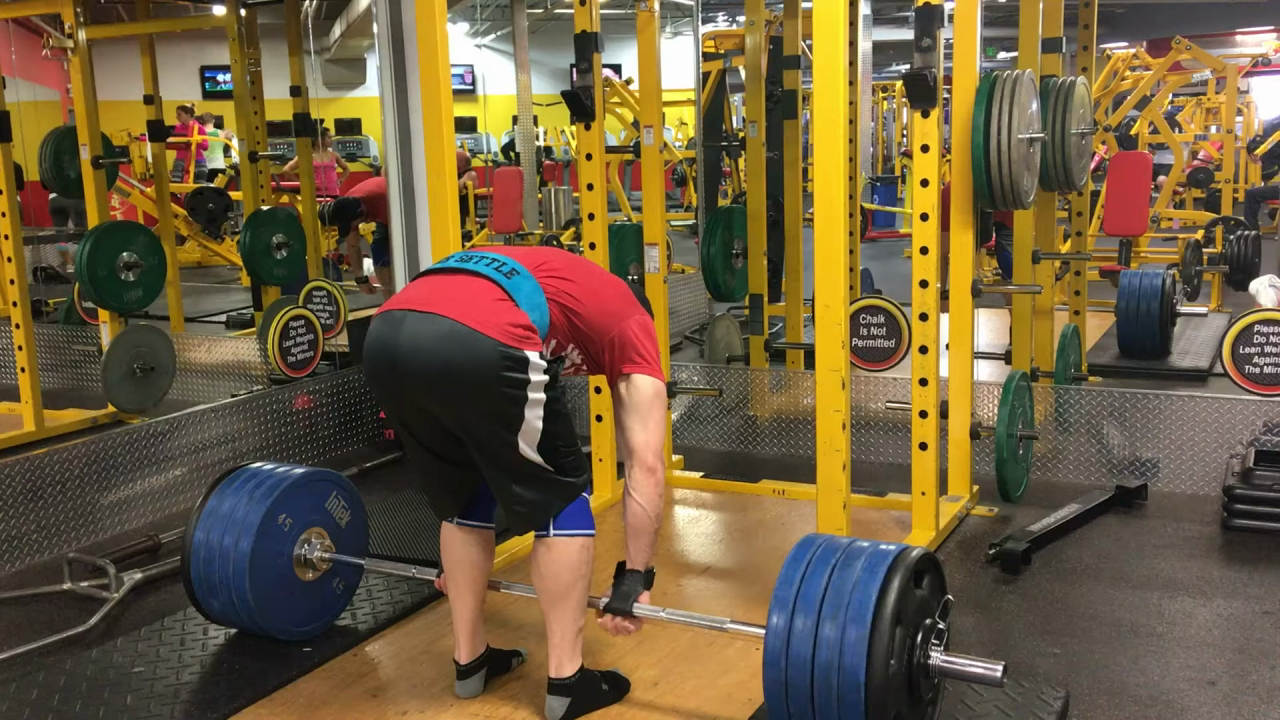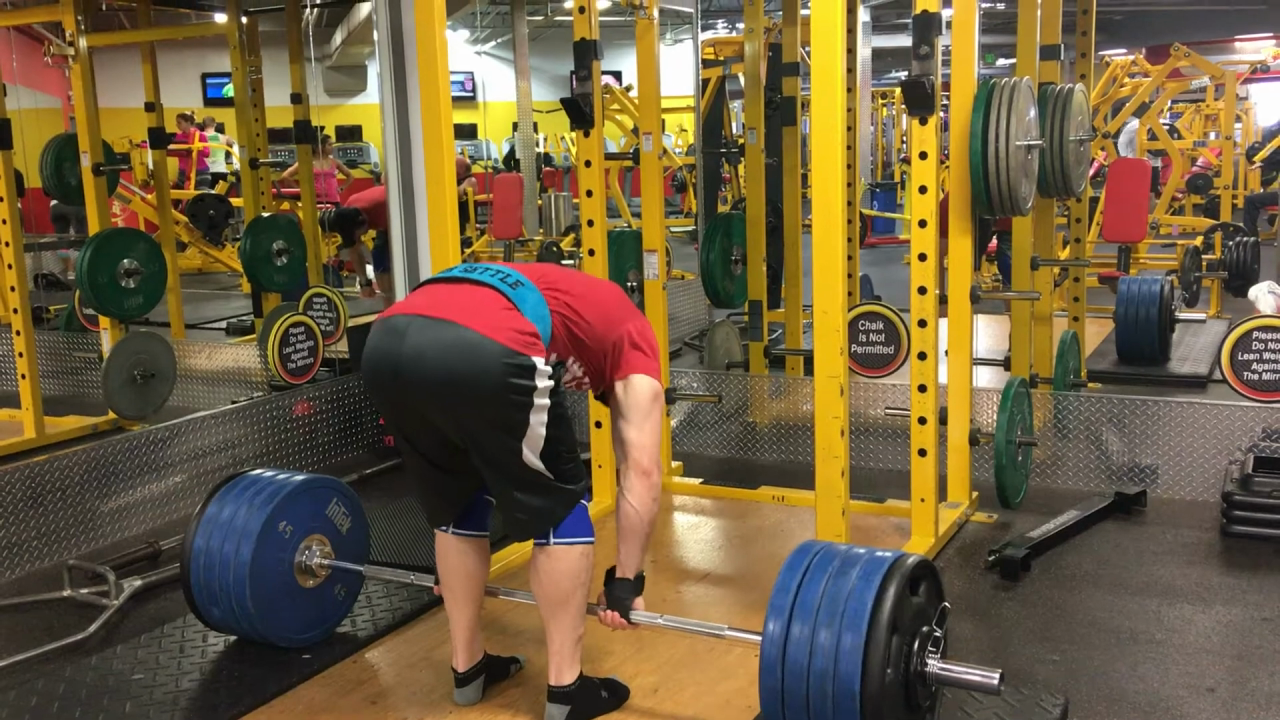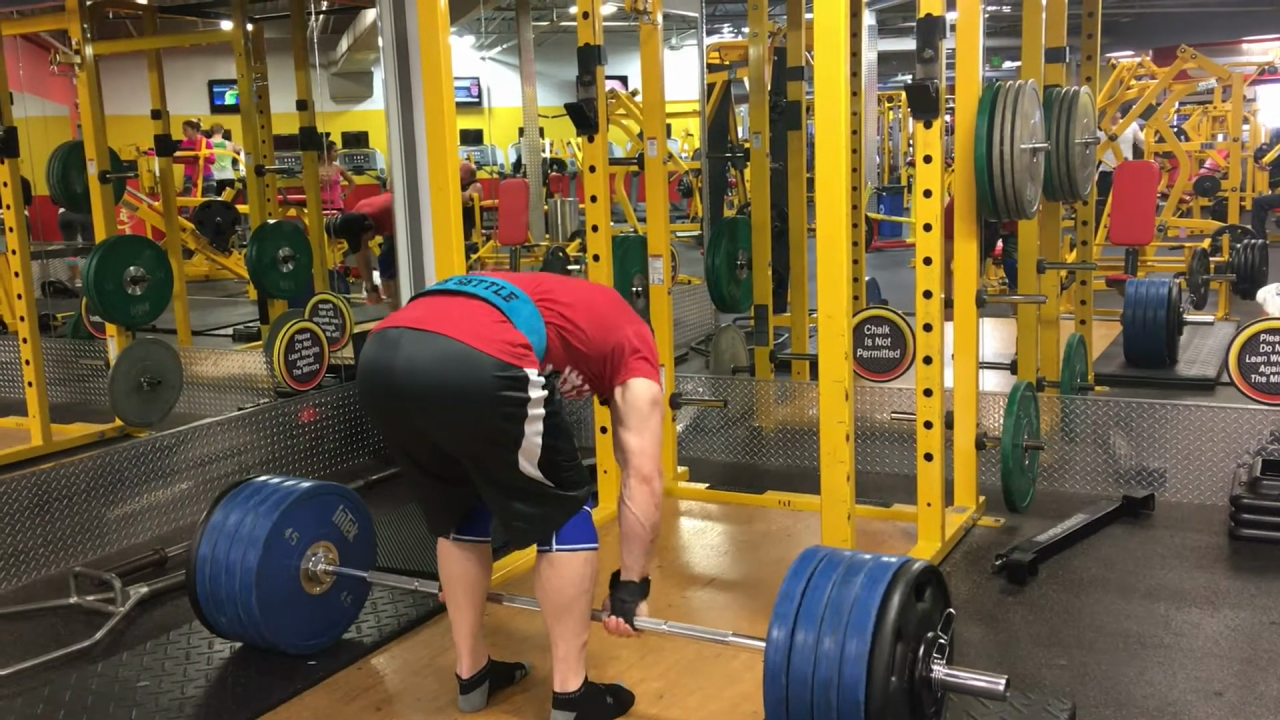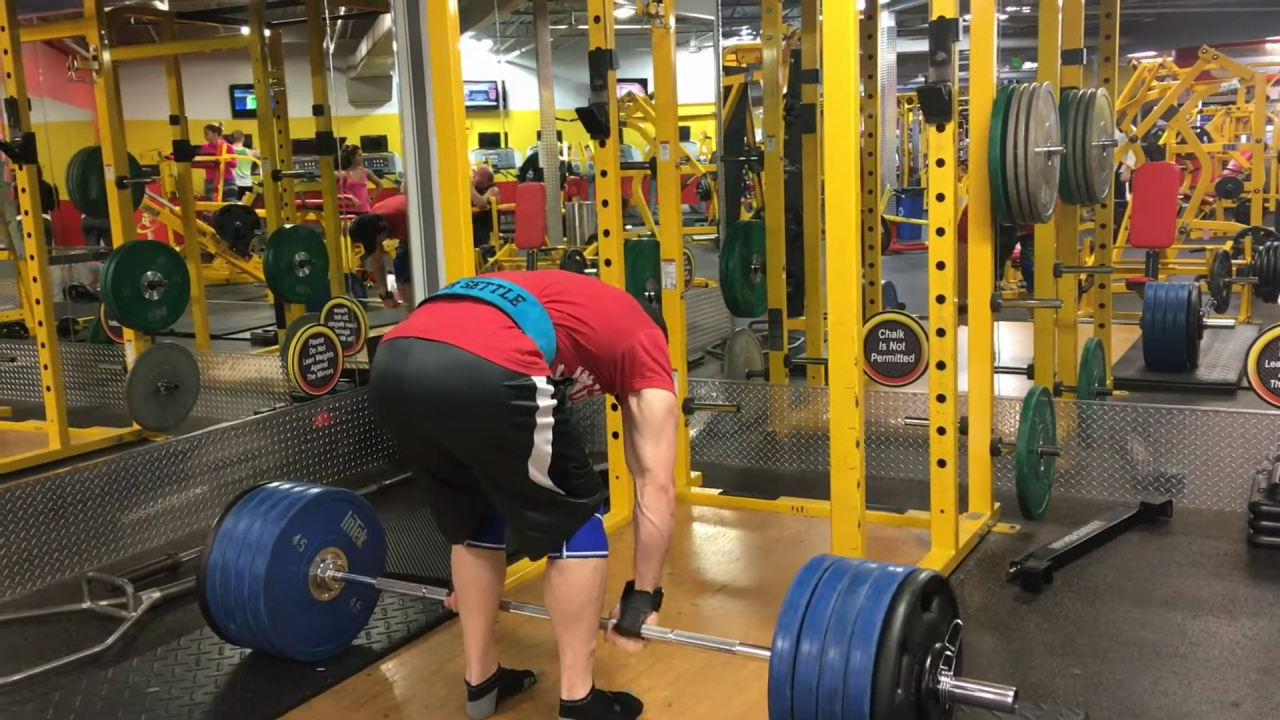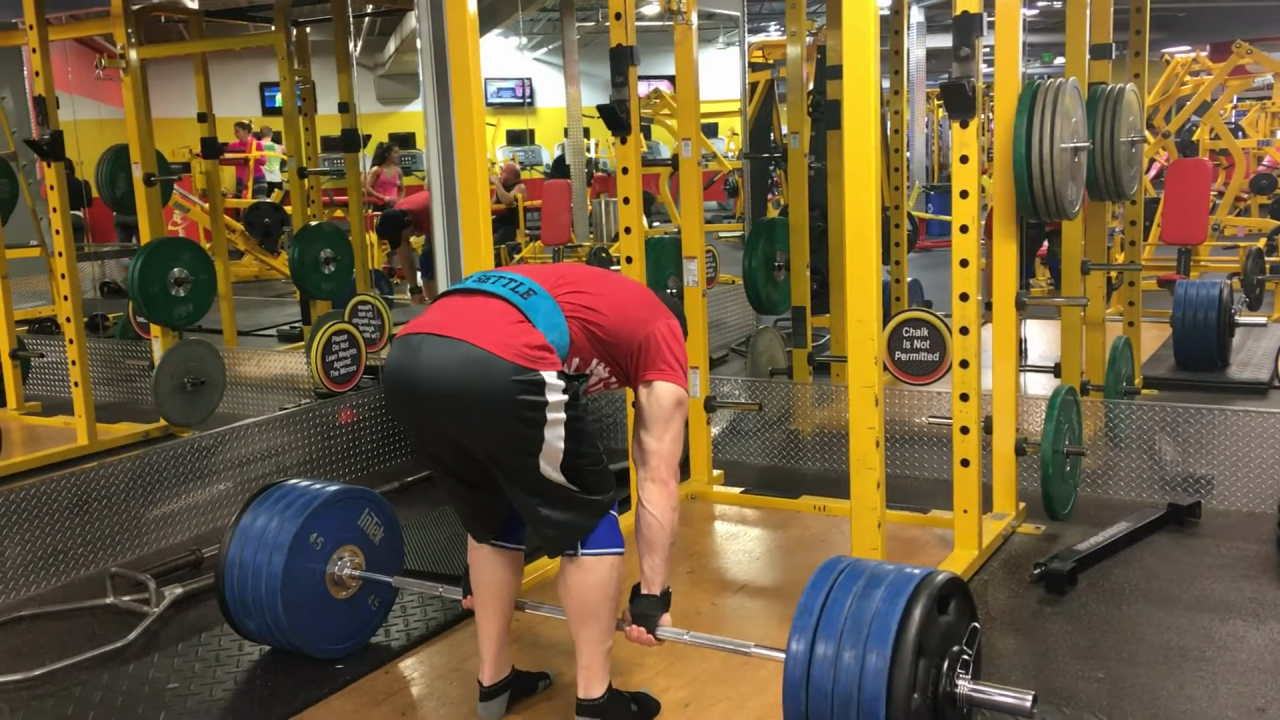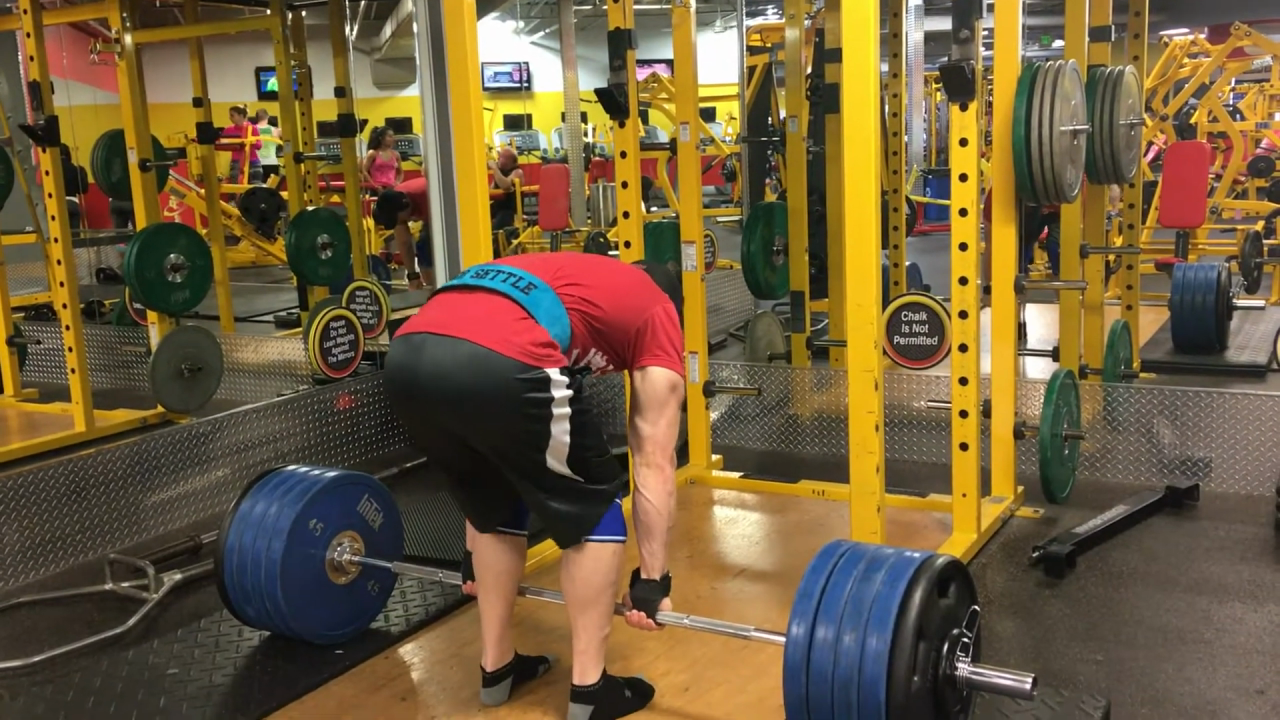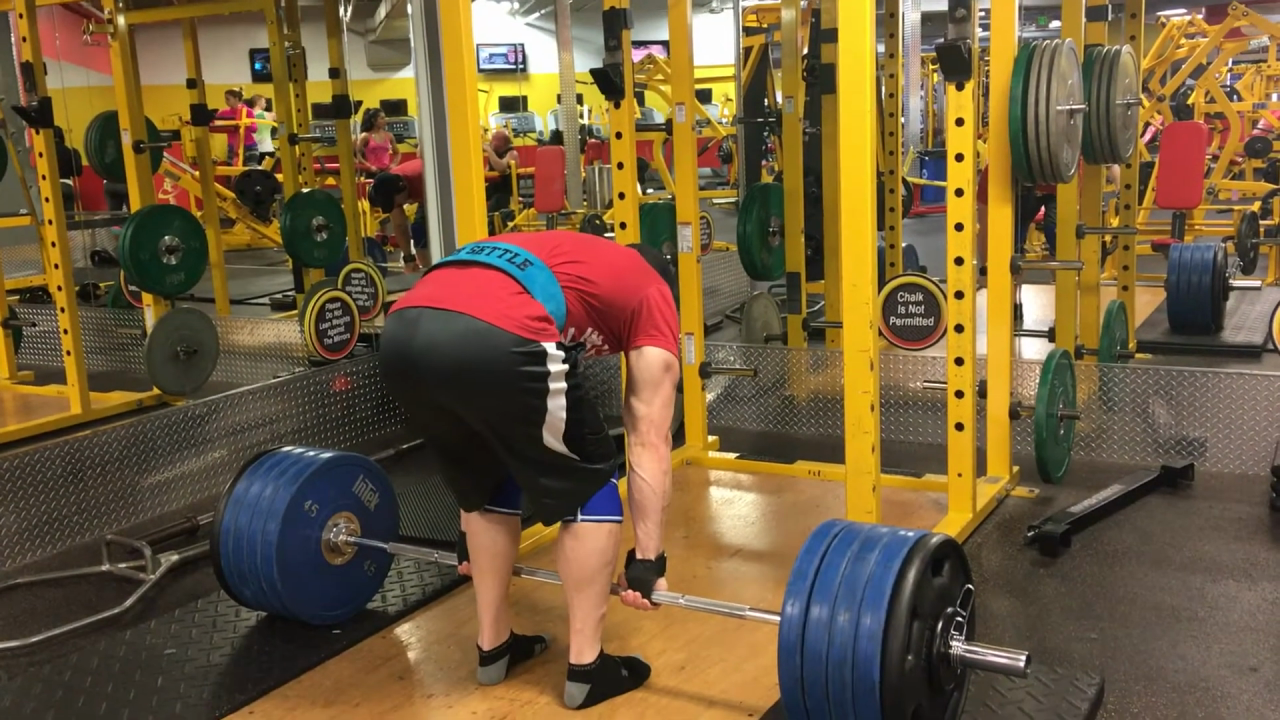
dt=0.7s
person 1, frame 1
right shoulder: (631, 323)
left elbow: (492, 453)
right elbow: (645, 465)
right wrist: (635, 578)
left hip: (386, 335)
right hip: (478, 344)
left knee: (464, 499)
right knee: (561, 501)
left ankle: (470, 660)
right ankle: (567, 681)
person 1, frame 2
right shoulder: (630, 333)
left elbow: (496, 455)
right elbow: (640, 470)
right wrist: (626, 582)
left hip: (387, 342)
right hip: (480, 352)
left knee: (458, 508)
right knee: (559, 510)
left ankle: (467, 667)
person 1, frame 3
right shoulder: (631, 345)
left elbow: (499, 469)
right elbow: (642, 476)
right wrist: (631, 587)
left hip: (381, 355)
right hip: (474, 365)
left knee: (460, 512)
right knee: (564, 516)
left ankle: (471, 673)
person 1, frame 4
right shoulder: (644, 342)
left elbow: (498, 468)
right elbow: (655, 484)
right wrist: (642, 598)
left hip: (393, 363)
right hip: (485, 371)
left knee: (475, 516)
right knee: (575, 520)
left ankle: (481, 681)
person 1, frame 5
right shoulder: (661, 333)
left elbow: (510, 473)
right elbow: (657, 478)
left wrist: (475, 574)
right wrist: (652, 595)
left hip: (408, 357)
right hip: (497, 368)
left knee: (490, 512)
right knee: (587, 518)
left ankle: (494, 681)
person 1, frame 6
right shoulder: (657, 314)
left elbow: (492, 455)
right elbow: (654, 461)
left wrist: (475, 556)
right wrist: (652, 580)
left hip: (408, 356)
right hip: (499, 365)
left knee: (498, 500)
right knee: (594, 505)
left ankle: (496, 667)
person 1, frame 7
right shoulder: (652, 294)
left elbow: (496, 430)
right elbow: (649, 441)
left wrist: (469, 537)
right wrist: (648, 560)
left hip: (402, 333)
right hip: (496, 340)
left knee: (489, 481)
right knee: (588, 485)
left ankle: (493, 646)
right ankle: (586, 668)
